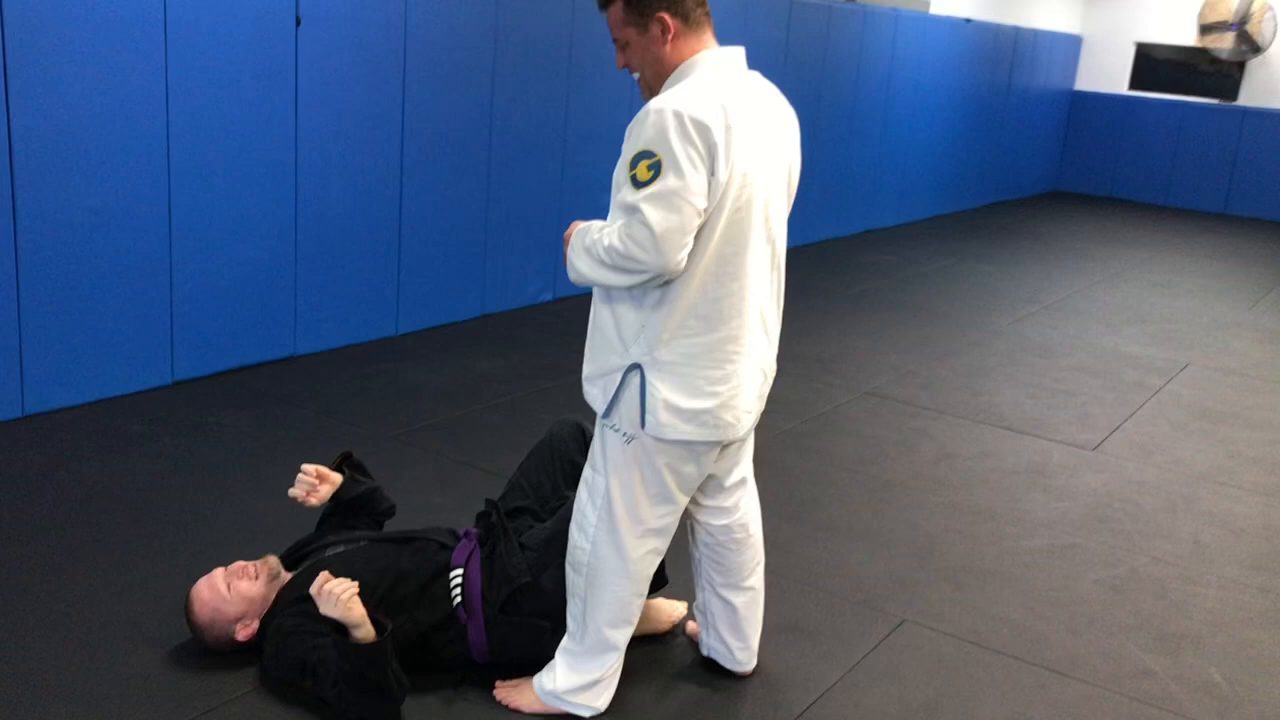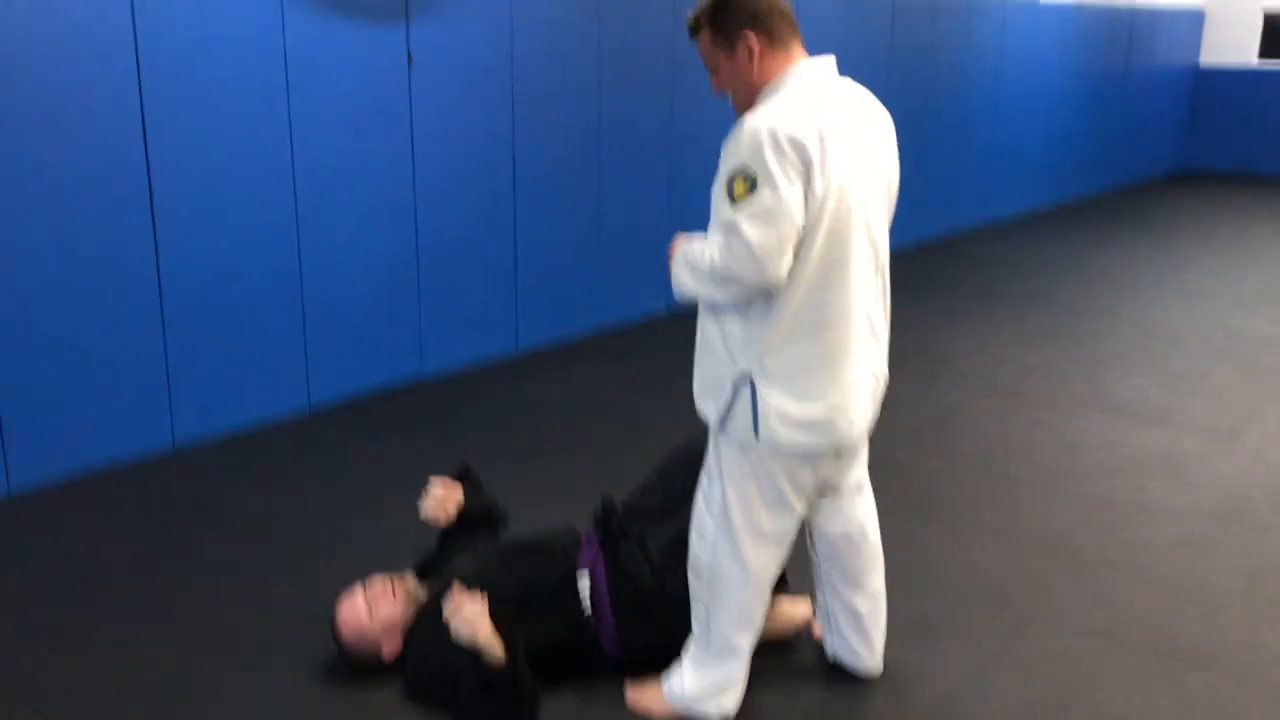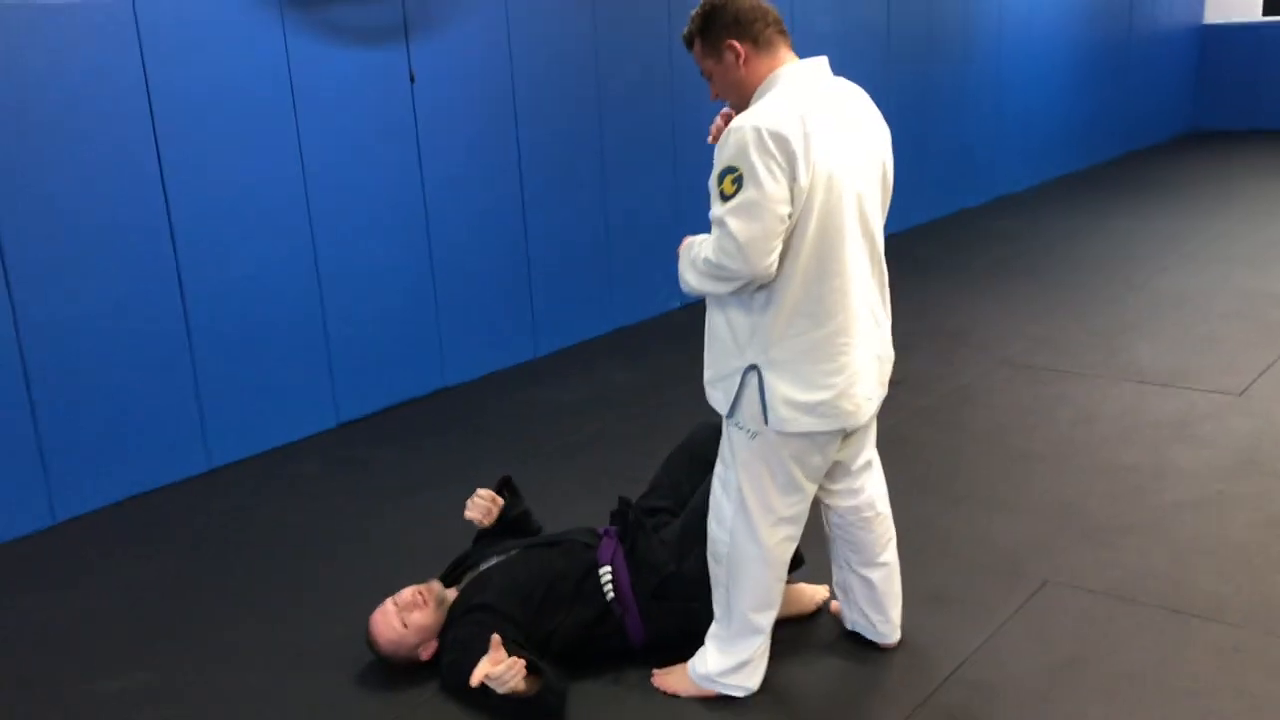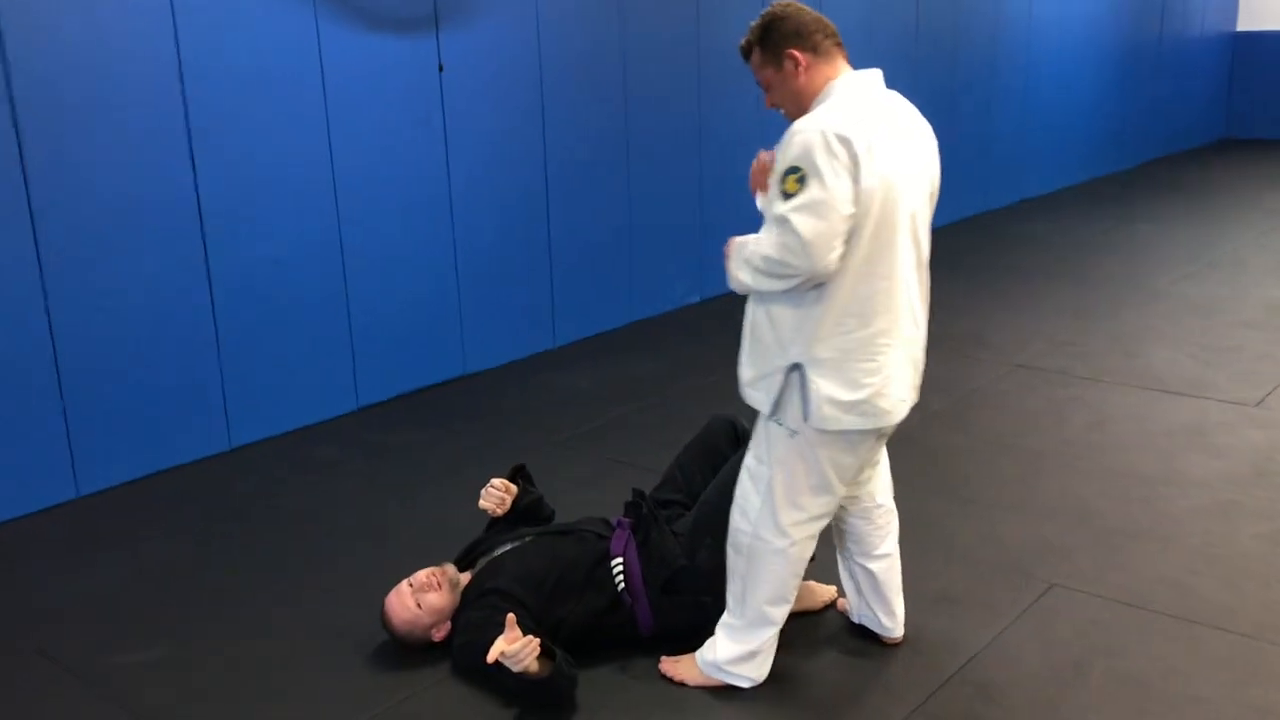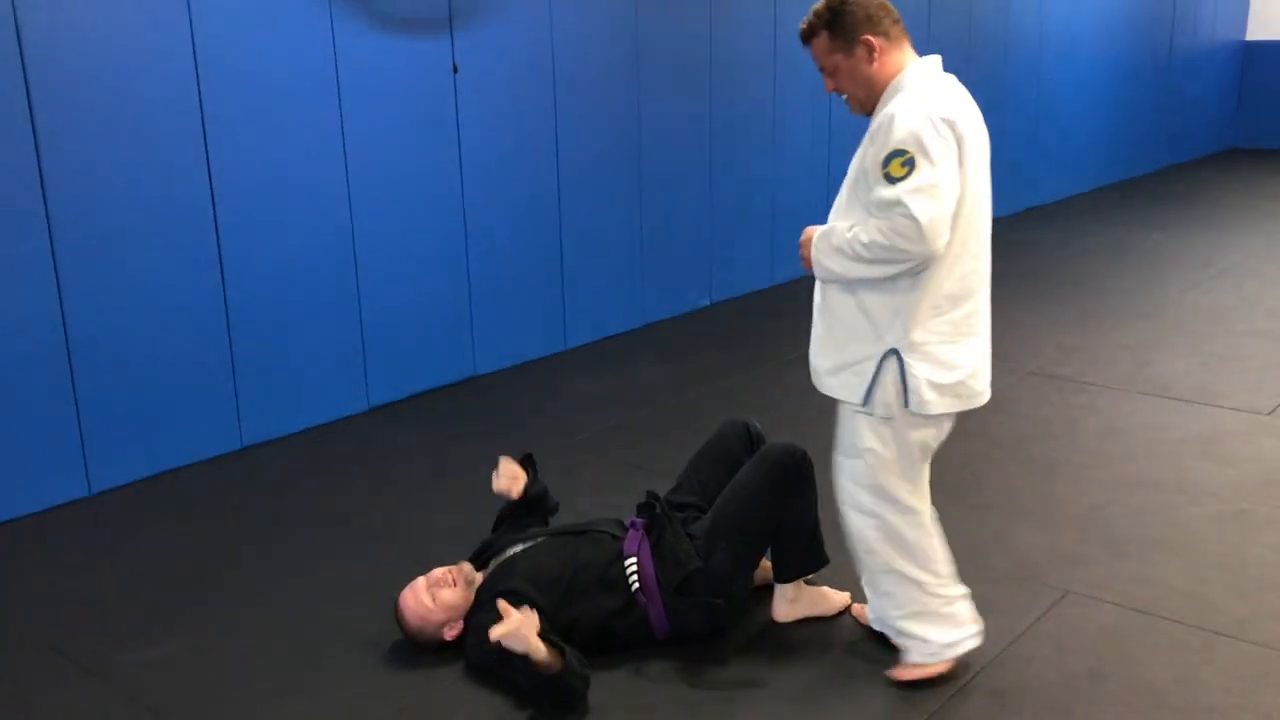
dt=0.4s
person 1, frame 1
left shoulder: (677, 114)
right shoulder: (769, 102)
left elbow: (650, 246)
left wrist: (583, 244)
left hip: (671, 372)
right hip: (737, 359)
left knee: (616, 528)
right knee: (727, 508)
right ankle: (732, 642)
person 1, frame 2
left shoulder: (770, 129)
right shoulder: (864, 109)
left elbow: (751, 261)
left wrist: (686, 258)
left hip: (782, 382)
right hip: (848, 365)
left knee: (737, 535)
right knee: (844, 512)
right ankle: (857, 645)
person 1, frame 3
left shoulder: (761, 128)
right shoulder: (855, 104)
left elbow: (743, 257)
left wrist: (692, 255)
left hip: (788, 369)
right hip: (855, 349)
left knee: (752, 519)
right knee: (855, 491)
left ankle: (729, 665)
right ankle: (877, 616)
person 1, frame 4
left shoulder: (821, 133)
right shoulder: (903, 117)
left elbow: (806, 254)
left wrist: (744, 257)
right wrist: (783, 198)
left hip: (825, 366)
right hip: (880, 353)
left knee: (774, 512)
right knee: (859, 488)
left ankle: (733, 655)
right ankle: (880, 610)
person 1, frame 5
left shoulder: (914, 115)
right shoulder: (931, 100)
left elbow: (910, 233)
left wrist: (825, 246)
right wrist: (839, 246)
left hip: (906, 353)
right hip: (903, 341)
left knee: (882, 497)
right knee: (883, 485)
left ankle: (944, 631)
right ankle: (897, 612)
person 2, frame 1
left shoulder: (300, 561)
right shoulder: (291, 641)
left elbow: (375, 510)
left wrist: (339, 484)
right wrist: (359, 628)
left hip: (481, 551)
right hip: (510, 607)
left knee: (570, 438)
person 2, frame 2
left shoulder: (431, 574)
right shoulder: (434, 653)
left elbow: (489, 521)
left wrist: (459, 500)
right wrist: (487, 649)
left hip: (608, 550)
right hip: (634, 607)
left knee: (707, 451)
person 2, frame 3
left shoulder: (463, 573)
right shoulder: (464, 648)
left elbow: (527, 532)
left wrist: (498, 507)
left hip: (631, 543)
right hip: (659, 596)
left knee: (712, 439)
person 2, frame 4
left shoulder: (478, 556)
right shoulder: (477, 631)
left elbow: (540, 517)
right elbow: (557, 685)
left wrist: (512, 494)
right wrist: (529, 665)
left hip: (642, 534)
right hip: (671, 587)
left knee: (727, 432)
person 2, frame 5
left shoulder: (489, 560)
right shoulder: (488, 641)
left elbow: (537, 512)
left wrist: (522, 482)
right wrist: (536, 652)
left hip: (650, 540)
right hip: (681, 589)
left knee: (740, 434)
right knee: (786, 462)
left ankle: (761, 563)
right ankle: (791, 595)
